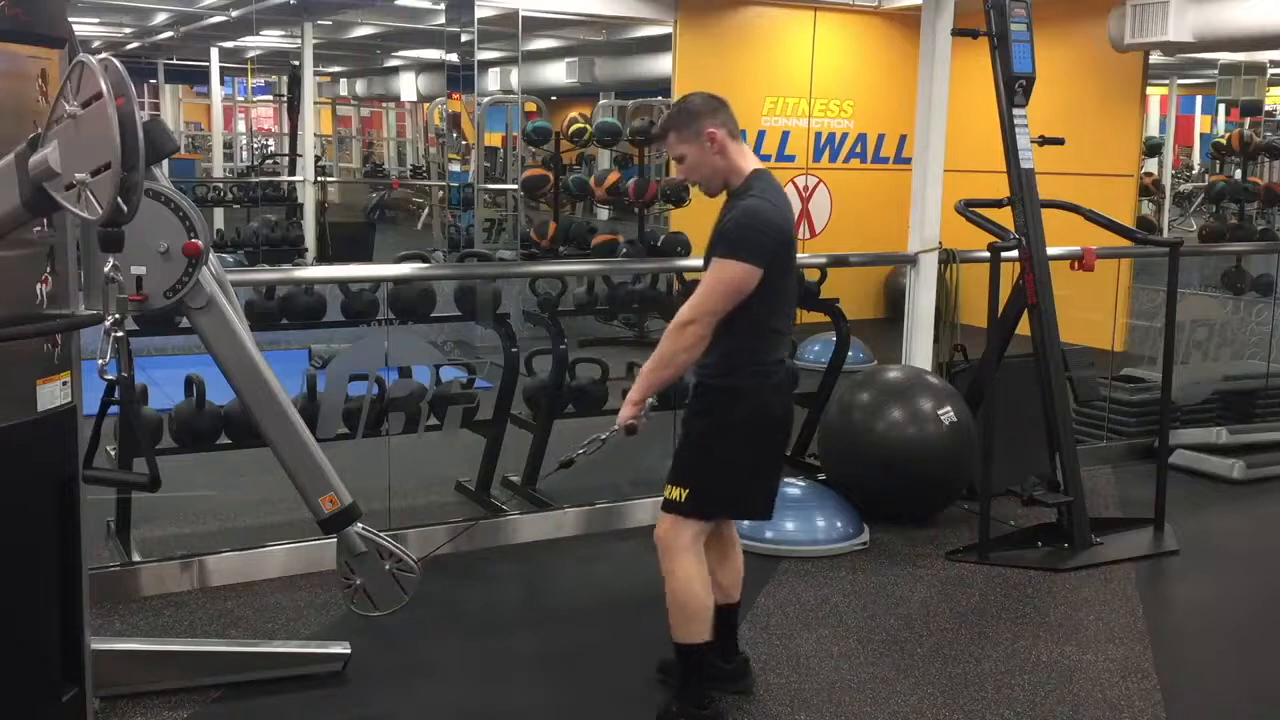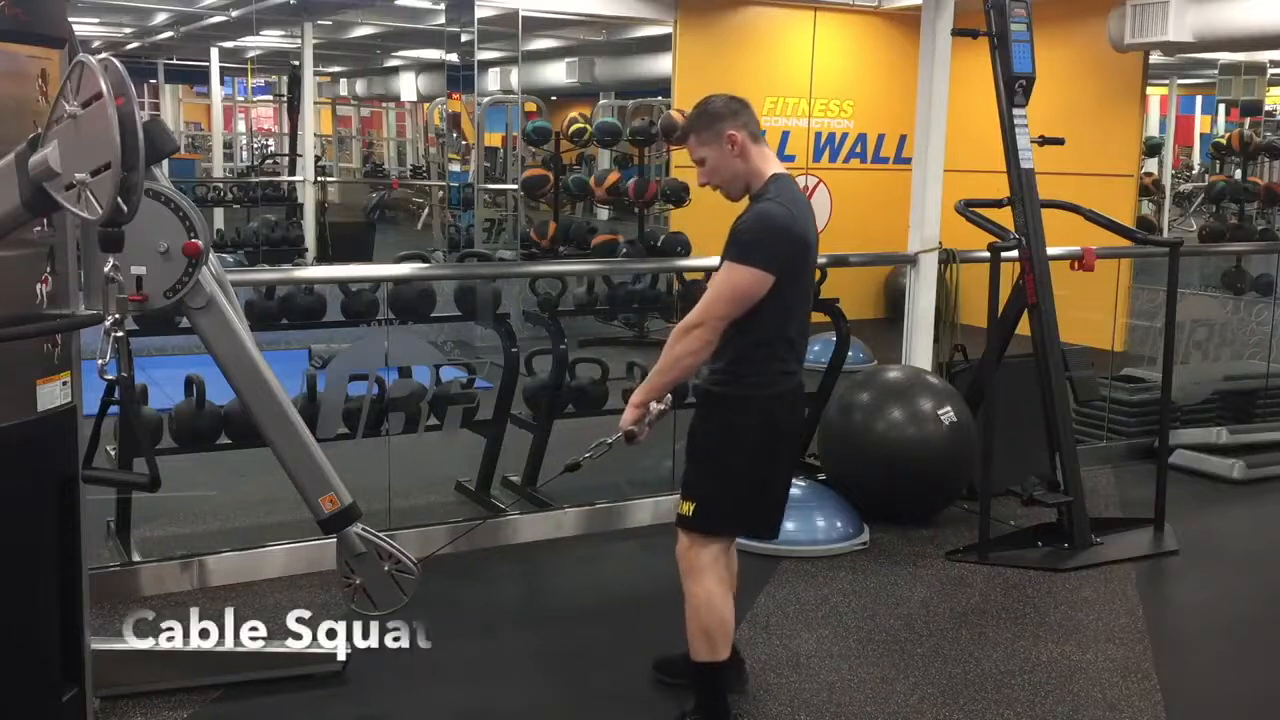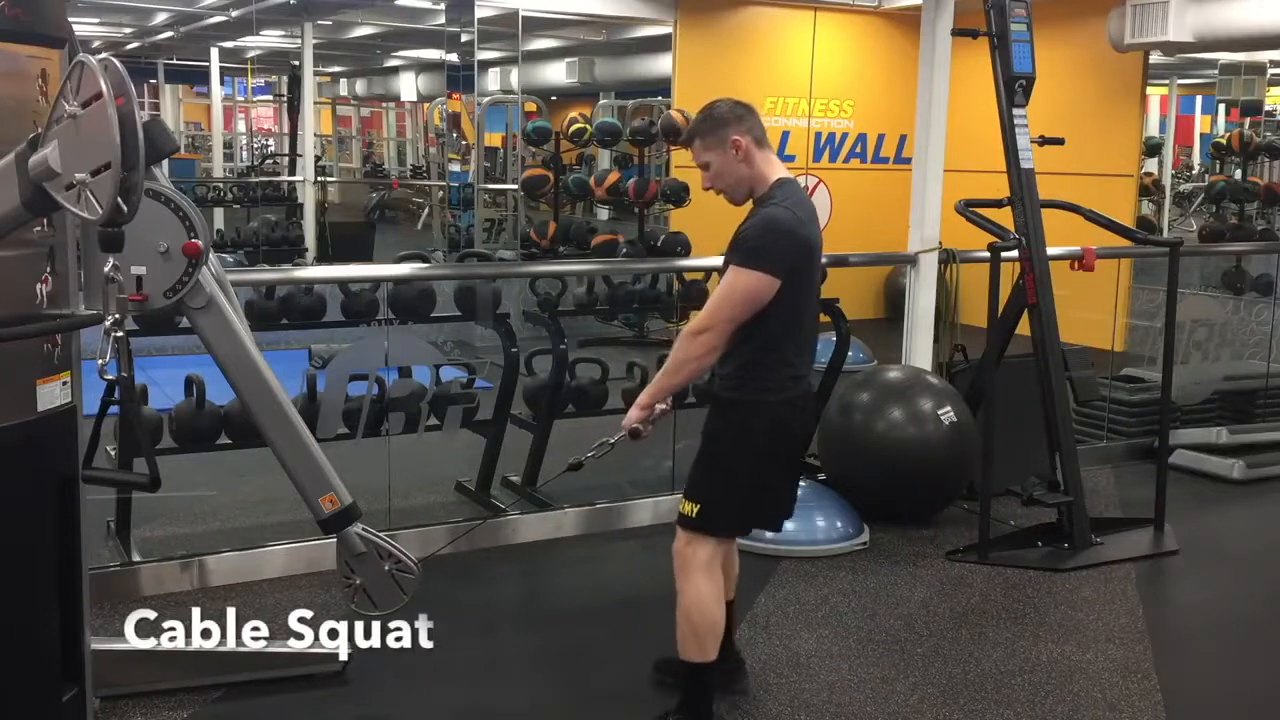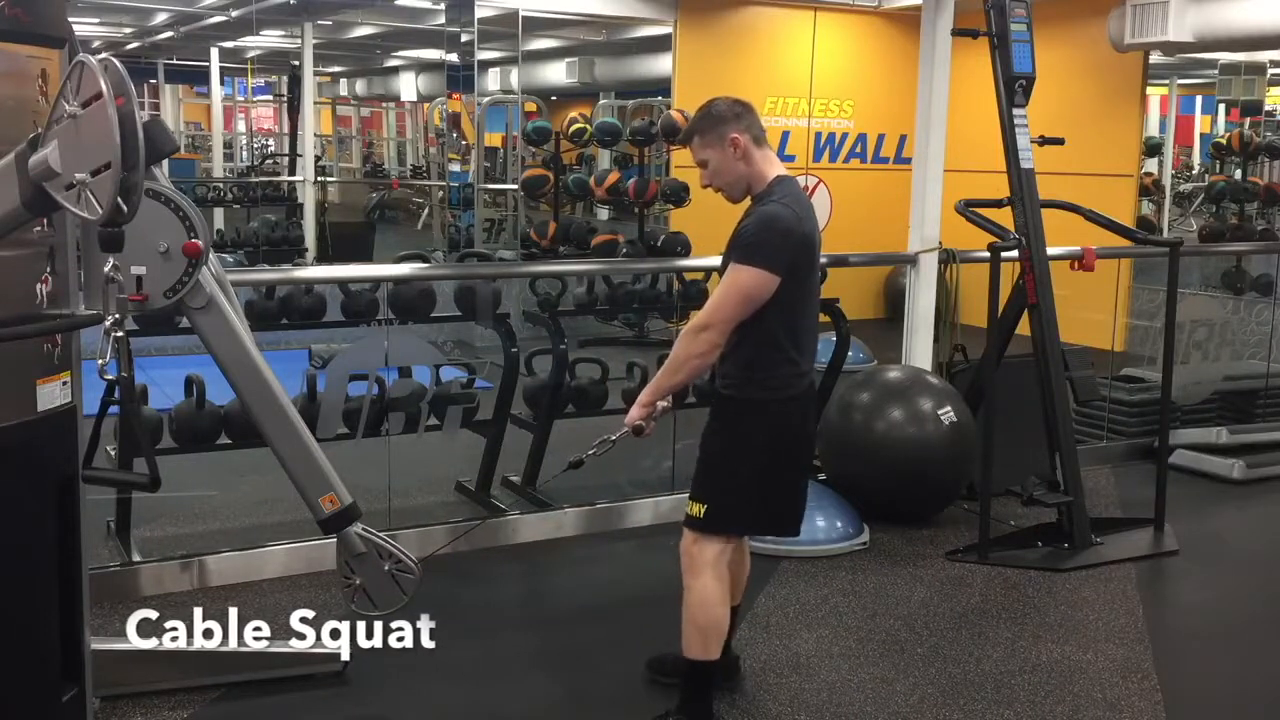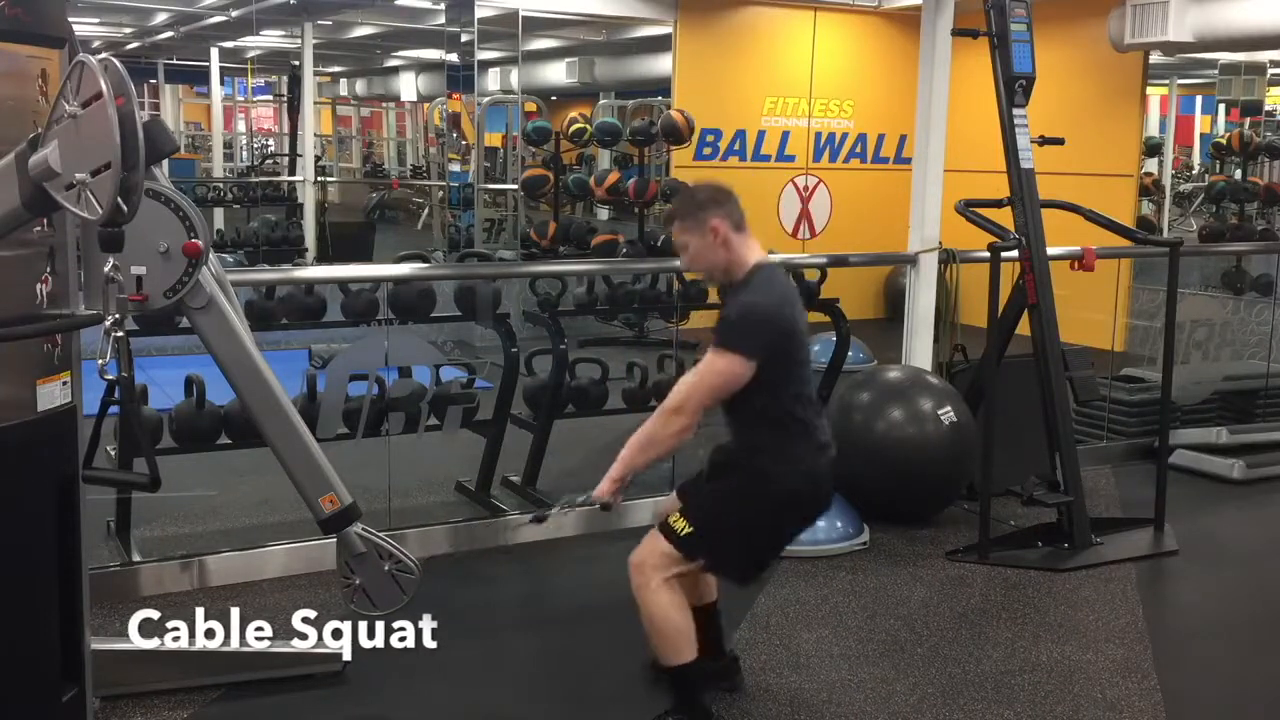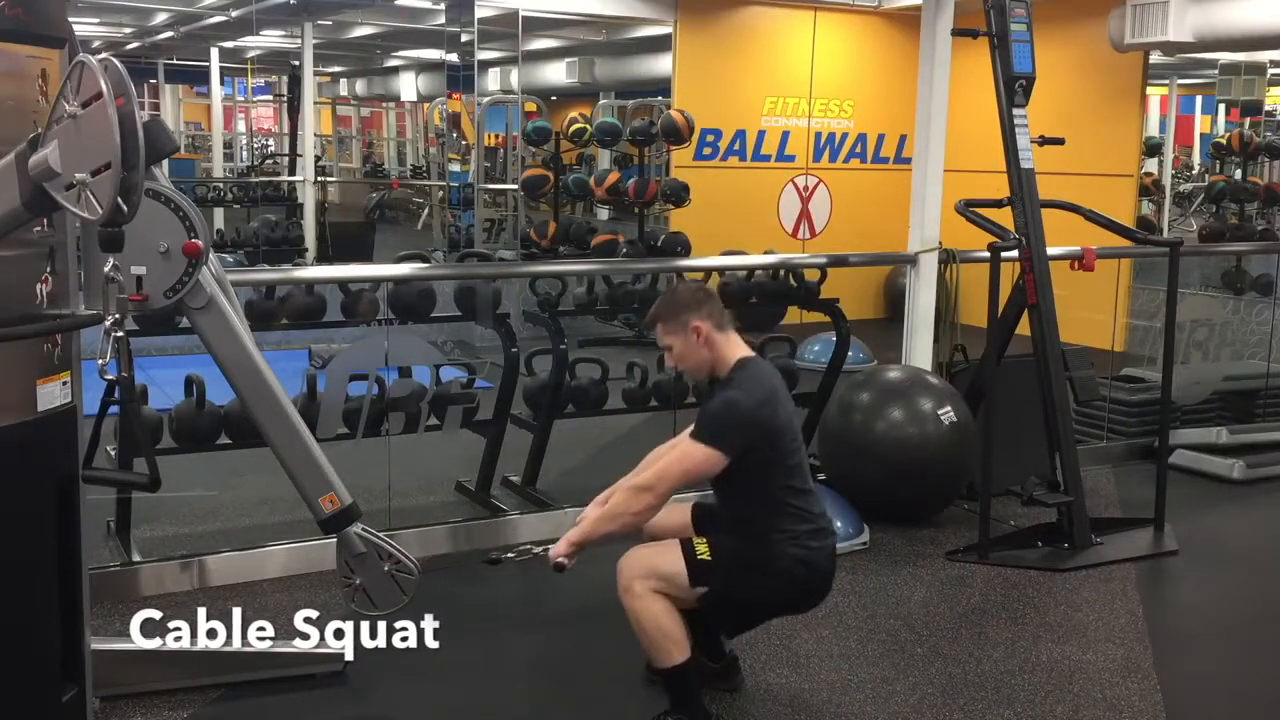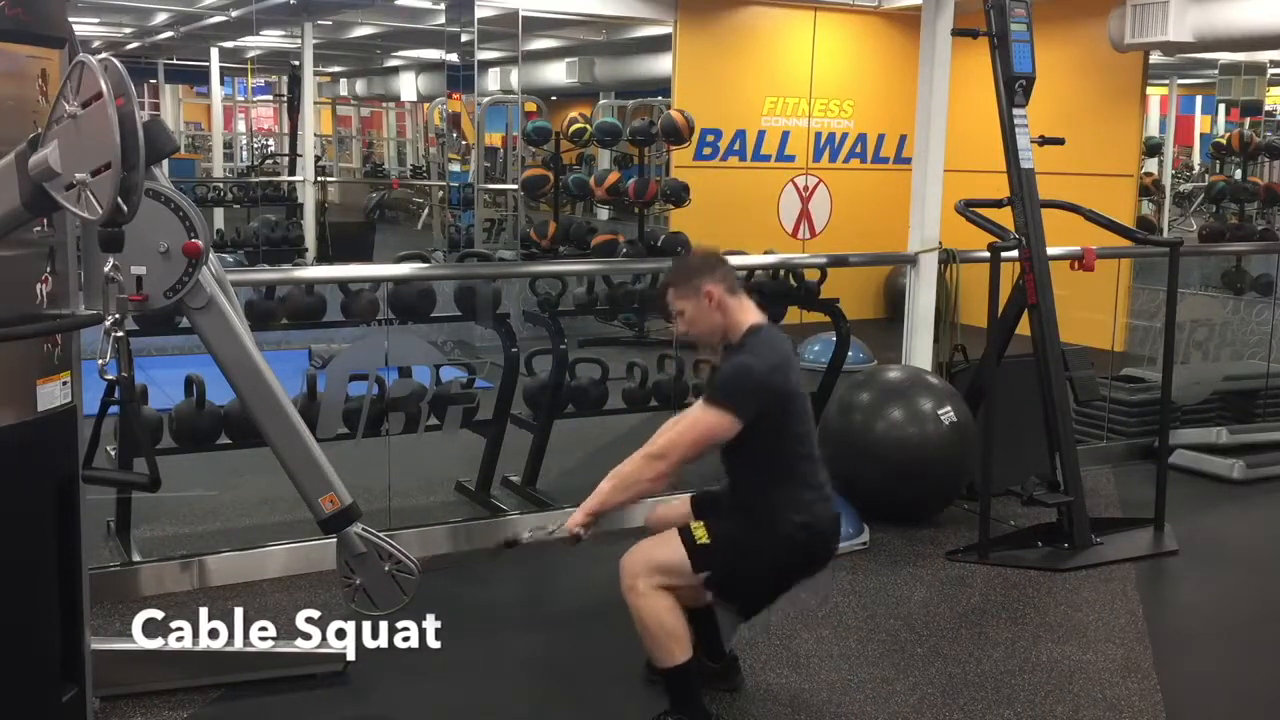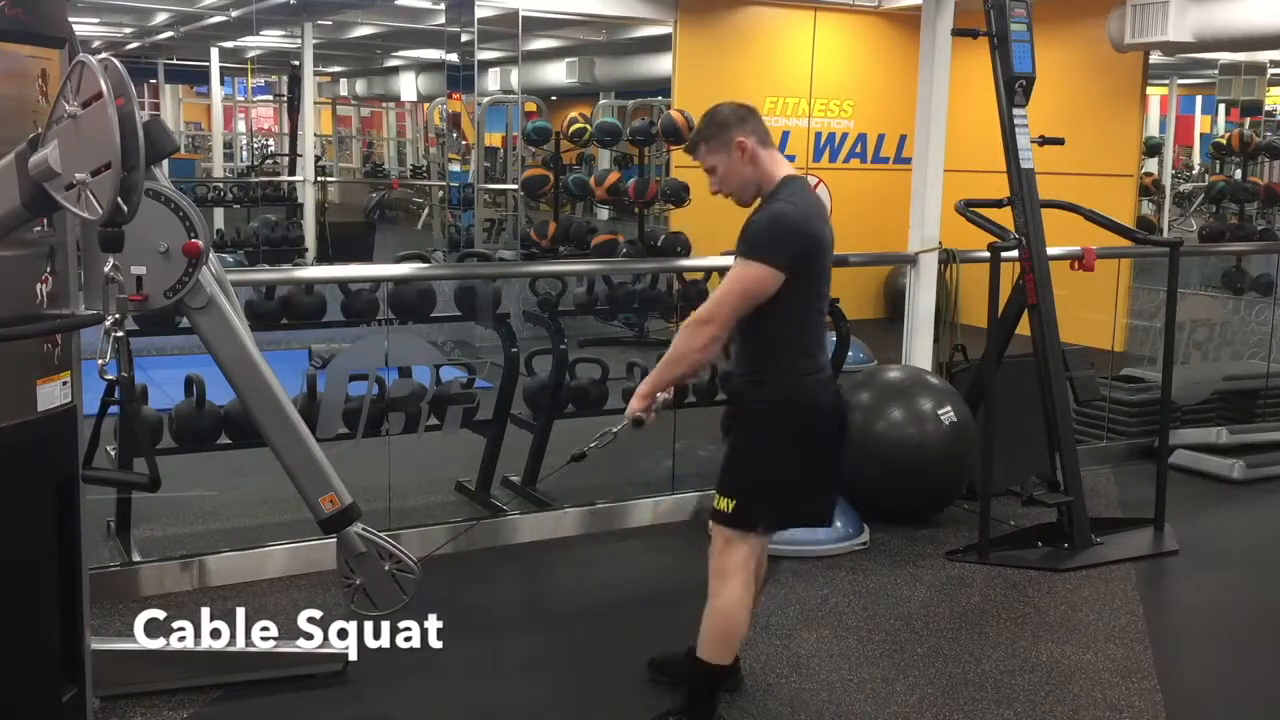
dt=0.4s
person 1, frame 1
left shoulder: (752, 215)
right shoulder: (754, 201)
left elbow: (697, 322)
right elbow: (702, 309)
left wrist: (639, 395)
right wrist: (647, 374)
left hip: (741, 398)
right hip: (742, 389)
left knee: (678, 535)
right knee: (713, 524)
right ankle: (723, 658)
person 1, frame 2
left shoulder: (769, 220)
right shoulder: (779, 205)
left elbow: (702, 326)
right elbow: (719, 321)
left wrist: (642, 398)
right wrist: (662, 386)
left hip: (750, 408)
right hip: (751, 398)
left knee: (698, 551)
right knee: (714, 531)
right ankle: (721, 656)
person 1, frame 3
left shoulder: (772, 224)
right shoulder: (787, 206)
left elbow: (709, 332)
right elbow: (726, 325)
left wrist: (649, 400)
right wrist: (666, 389)
left hip: (760, 410)
right hip: (767, 400)
left knee: (695, 550)
right knee: (718, 531)
right ankle: (719, 656)
person 1, frame 4
left shoulder: (772, 221)
right shoulder: (783, 205)
left elbow: (710, 330)
right elbow: (727, 323)
left wrist: (649, 398)
right wrist: (666, 388)
left hip: (762, 406)
right hip: (769, 397)
left knee: (703, 550)
right knee: (728, 535)
right ankle: (715, 656)
person 1, frame 5
left shoulder: (755, 308)
right shoulder: (763, 286)
left elbow: (684, 411)
right elbow: (699, 380)
left wrist: (619, 474)
right wrist: (638, 444)
left hip: (785, 476)
right hip: (777, 457)
left knee: (649, 565)
right knee: (677, 525)
right ankle: (713, 657)
person 1, frame 6
left shoulder: (741, 404)
right shoulder: (747, 377)
left elbow: (650, 492)
right elbow: (675, 449)
left wrist: (577, 538)
right wrist: (605, 499)
left hip: (791, 562)
right hip: (773, 534)
left knee: (636, 573)
right knee: (658, 527)
right ankle: (713, 659)
person 1, frame 7
left shoulder: (751, 369)
right shoulder: (756, 344)
left elbow: (665, 457)
right elbow: (683, 426)
left wrist: (593, 509)
right wrist: (610, 484)
left hip: (789, 527)
right hip: (776, 506)
left knee: (640, 570)
right knee: (665, 521)
right ankle: (712, 658)
person 1, frame 8
left shoulder: (781, 219)
right shoulder: (793, 204)
left elbow: (713, 321)
right elbow: (727, 316)
left wrist: (651, 387)
right wrist: (670, 376)
left hip: (782, 402)
right hip: (780, 393)
left knee: (733, 550)
right knee: (746, 539)
right ankle: (715, 658)
